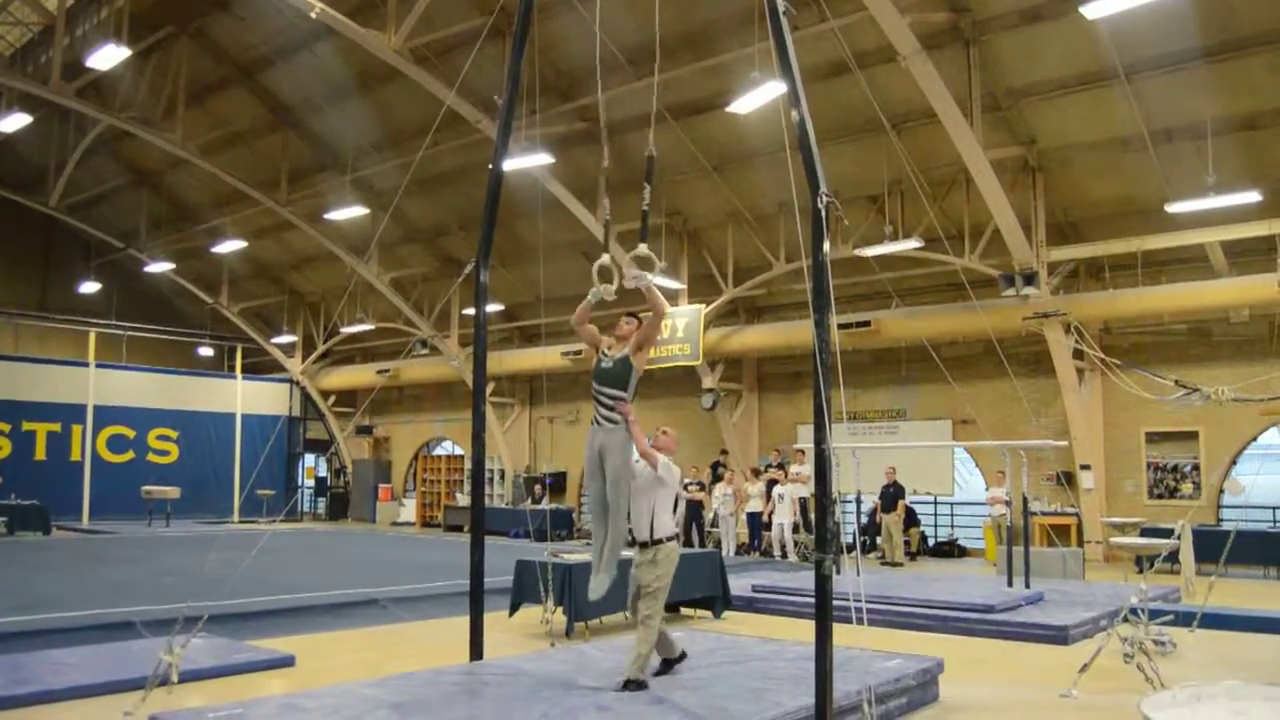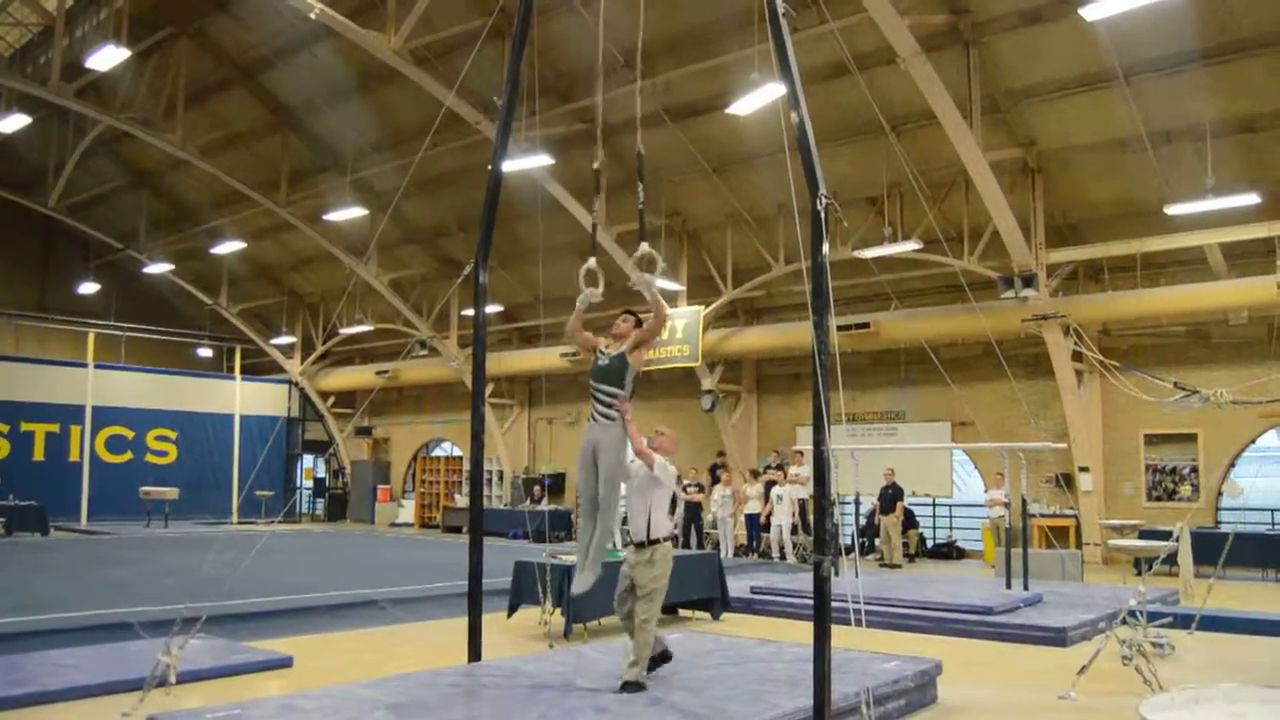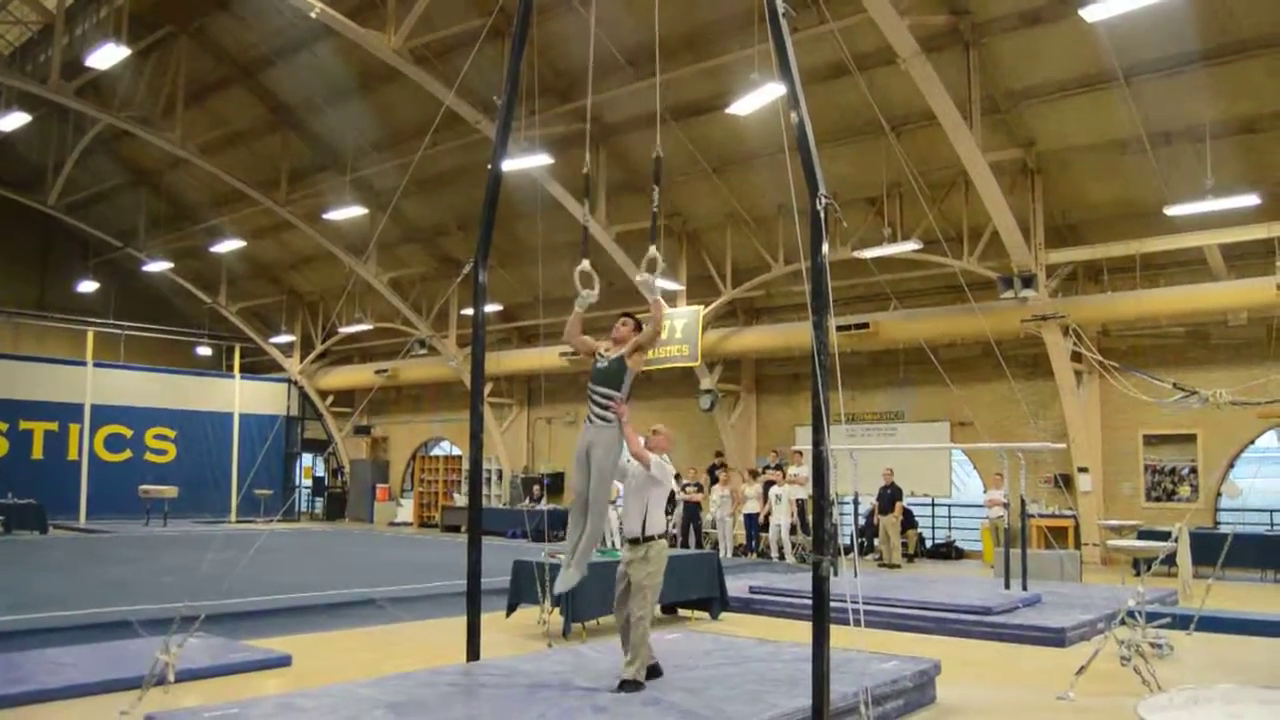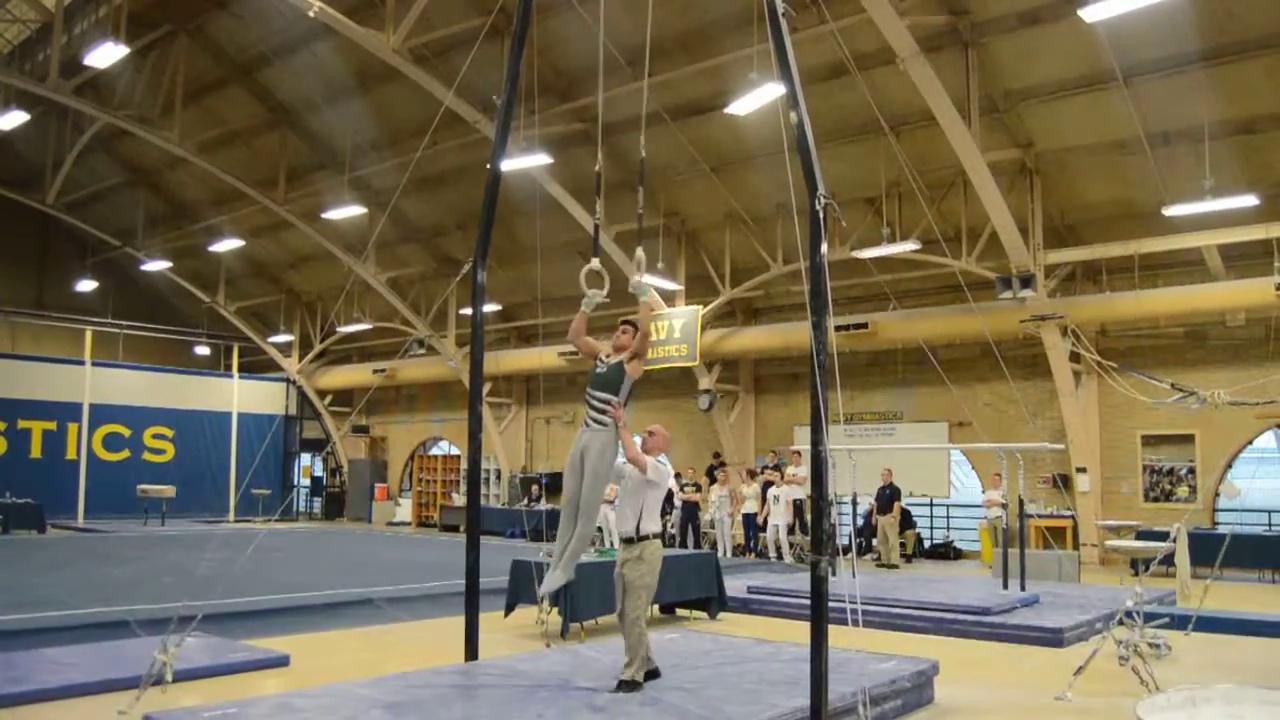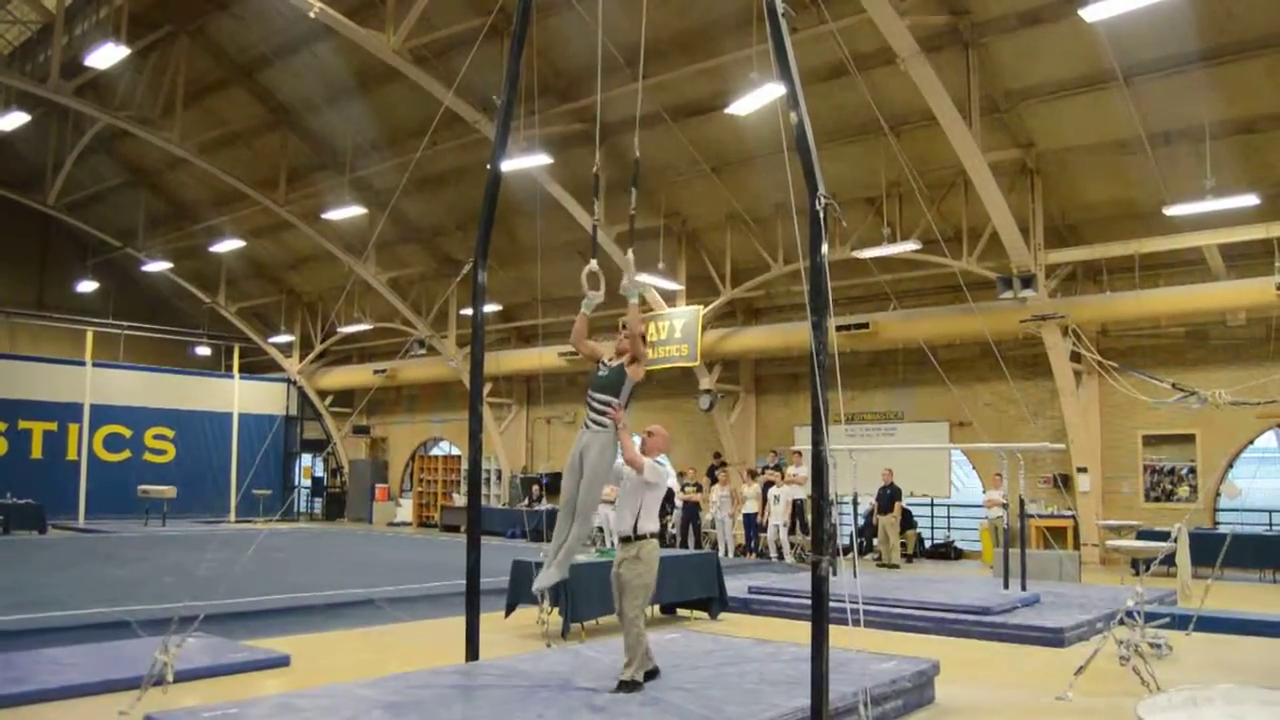
dt=0.1s
person 1, frame 1
left shoulder: (638, 349)
right shoulder: (601, 346)
left elbow: (660, 313)
right elbow: (577, 322)
left wrist: (643, 282)
right wrist: (593, 297)
left hip: (619, 435)
right hip: (596, 434)
left knee: (616, 506)
right knee: (597, 507)
left ankle: (607, 568)
right ankle: (598, 568)
person 1, frame 2
left shoulder: (635, 347)
right shoulder: (599, 346)
left elbow: (659, 320)
right elbow: (571, 333)
left wrist: (649, 289)
right wrist: (583, 302)
left hip: (613, 431)
right hip: (591, 429)
left knee: (606, 502)
right knee: (586, 502)
left ankle: (592, 565)
right ankle: (581, 563)
person 1, frame 3
left shoulder: (634, 351)
right shoulder: (598, 349)
left elbow: (657, 327)
right elbow: (570, 336)
left wrist: (652, 292)
right wrist: (581, 304)
left hip: (608, 433)
right hip: (587, 431)
left knee: (597, 503)
right knee: (578, 502)
left ankle: (578, 564)
right ankle: (568, 563)
person 1, frame 4
left shoulder: (635, 357)
right shoulder: (601, 354)
left elbow: (646, 331)
right elbow: (574, 337)
left wrist: (643, 295)
right wrist: (587, 304)
left hip: (605, 437)
right hip: (583, 434)
left knee: (589, 508)
right knee: (570, 505)
left ankle: (566, 567)
right ankle: (557, 564)
person 1, frame 5
left shoulder: (635, 362)
right shoulder: (602, 357)
left elbow: (636, 332)
right elbow: (576, 340)
left wrist: (633, 297)
right wrist: (587, 306)
left hip: (604, 439)
right hip: (584, 436)
left knee: (585, 508)
right knee: (567, 505)
left ankle: (560, 565)
right ankle: (550, 562)
person 2, frame 1
left shoulder: (669, 469)
right shoulder: (638, 468)
left elbow: (645, 450)
left wrist: (631, 419)
left hip: (661, 550)
right hip: (642, 548)
left knee: (649, 613)
right knee: (637, 608)
left ankle: (636, 676)
right ankle: (671, 653)
person 2, frame 2
left shoulder: (666, 471)
right shoulder: (635, 469)
left elbow: (640, 450)
left wrist: (628, 418)
left hip: (656, 551)
right hip: (636, 549)
left knee: (644, 616)
right knee: (623, 606)
left ankle: (635, 676)
right ankle: (658, 649)
person 2, frame 3
left shoulder: (662, 469)
right shoulder: (632, 469)
left elbow: (637, 451)
left wrist: (624, 420)
left hip: (651, 548)
right hip: (630, 546)
left knee: (639, 613)
right knee: (623, 610)
left ankle: (633, 675)
right ankle: (648, 663)
person 2, frame 4
left shoulder: (659, 471)
right shoulder: (629, 471)
left elbow: (632, 456)
left wrist: (621, 424)
left hip: (645, 548)
right hip: (627, 547)
left knee: (635, 614)
right knee: (625, 614)
left ankle: (633, 676)
right ankle: (647, 666)
person 2, frame 5
left shoulder: (657, 472)
right shoulder: (628, 472)
left elbow: (630, 457)
left wrist: (621, 425)
left hip: (642, 548)
right hip: (624, 547)
left knee: (633, 614)
right knee: (625, 614)
left ankle: (633, 676)
right ankle: (646, 666)
